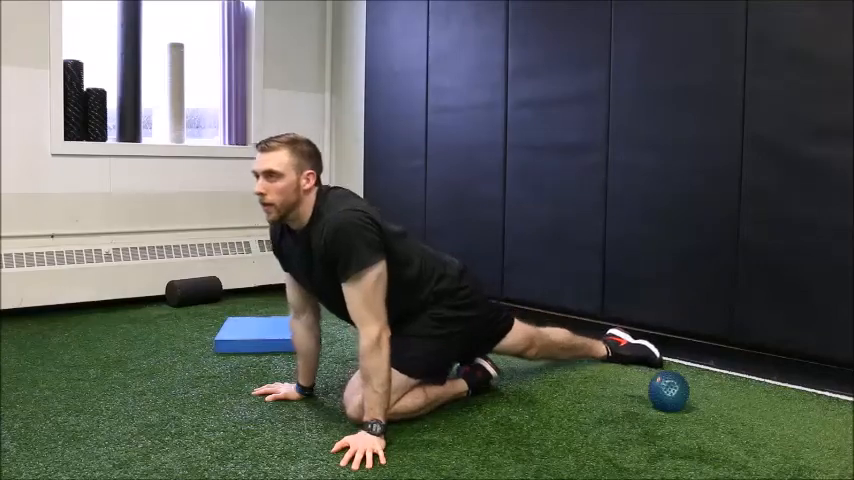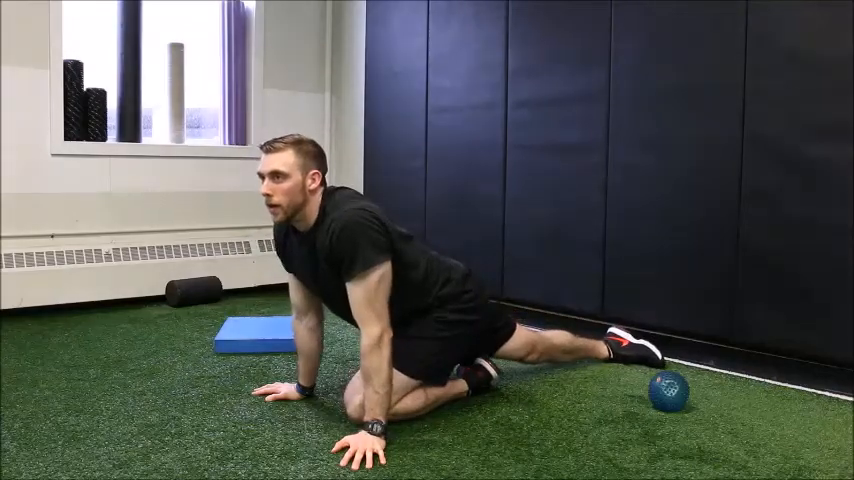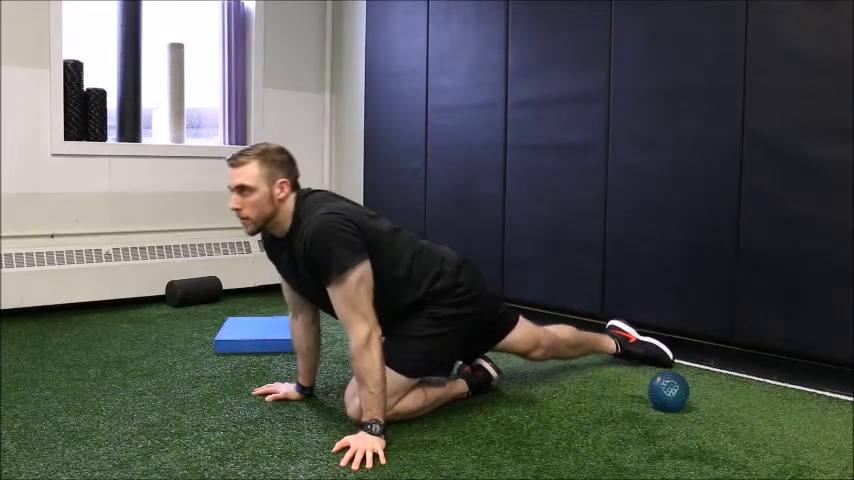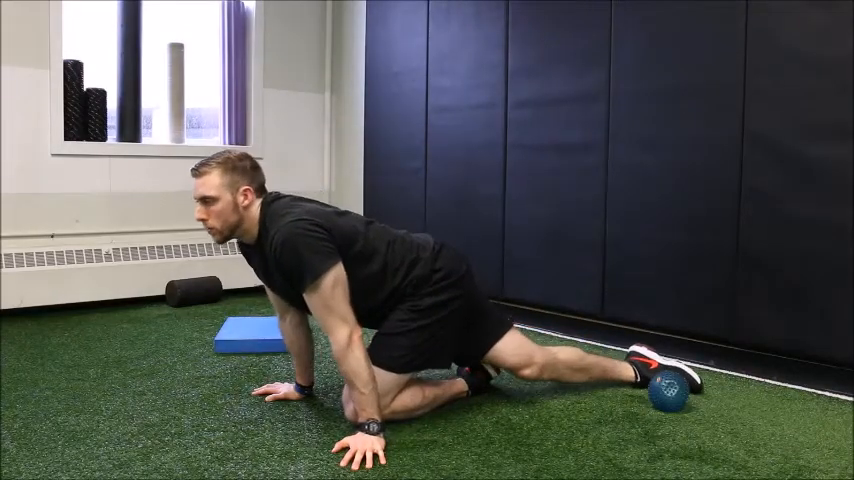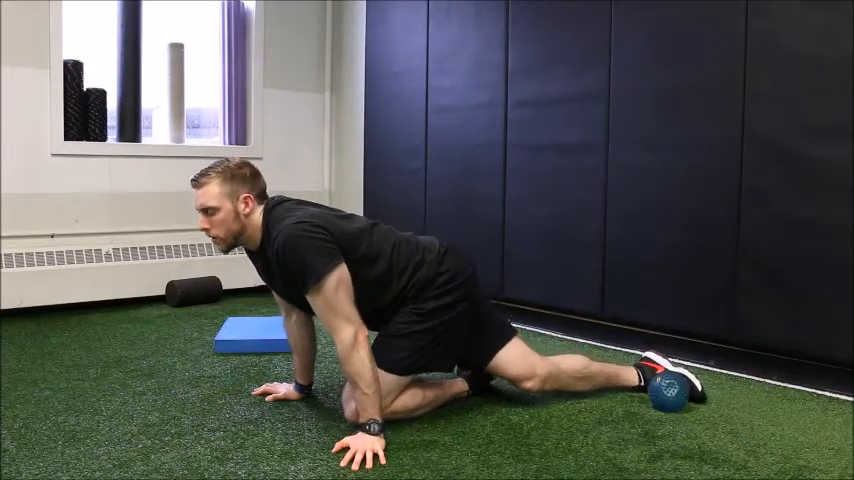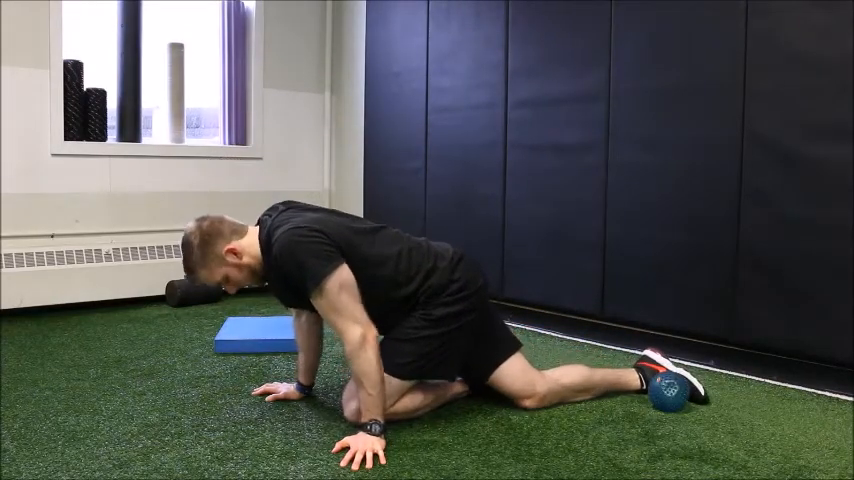
dt=0.7s
person 1, frame 1
left shoulder: (346, 225)
right shoulder: (283, 231)
left elbow: (374, 331)
right elbow: (303, 315)
left wrist: (373, 428)
right wrist: (303, 385)
left hip: (444, 301)
right hip: (418, 301)
left knee: (359, 405)
right knee: (531, 344)
left ankle: (470, 380)
right ankle: (607, 347)
person 1, frame 2
left shoulder: (352, 225)
right shoulder: (287, 233)
left elbow: (376, 332)
right elbow: (306, 316)
left wrist: (374, 429)
right wrist: (303, 386)
left hip: (448, 304)
right hip: (417, 307)
left knee: (359, 406)
right knee: (533, 349)
left ankle: (469, 381)
right ankle: (609, 348)
person 1, frame 3
left shoulder: (327, 228)
right shoulder: (276, 235)
left elbow: (364, 332)
right elbow: (302, 315)
left wrist: (373, 428)
right wrist: (303, 385)
left hip: (446, 296)
right hip: (442, 289)
left knee: (359, 407)
right knee: (536, 345)
left ankle: (470, 380)
right ankle: (615, 341)
person 1, frame 4
left shoulder: (293, 236)
right shoulder: (254, 240)
left elbow: (345, 334)
right elbow: (290, 313)
left wrist: (370, 427)
right wrist: (301, 384)
left hip: (432, 285)
right hip: (437, 280)
left knee: (359, 408)
right knee: (529, 364)
left ankle: (476, 382)
right ankle: (637, 368)
person 1, frame 5
left shoulder: (296, 238)
right shoulder: (260, 241)
left elbow: (350, 333)
right elbow: (295, 314)
left wrist: (371, 428)
right wrist: (301, 384)
left hip: (437, 287)
right hip: (440, 283)
left knee: (357, 407)
right knee: (534, 375)
left ankle: (465, 383)
right ankle: (641, 374)
person 1, frame 6
left shoulder: (295, 246)
right shoulder: (274, 232)
left elbow: (360, 333)
right elbow: (306, 310)
left wrist: (372, 429)
right wrist: (302, 384)
left hip: (445, 295)
right hip: (451, 289)
left knee: (357, 406)
right knee: (533, 392)
left ankle: (464, 384)
right ankle: (643, 374)
